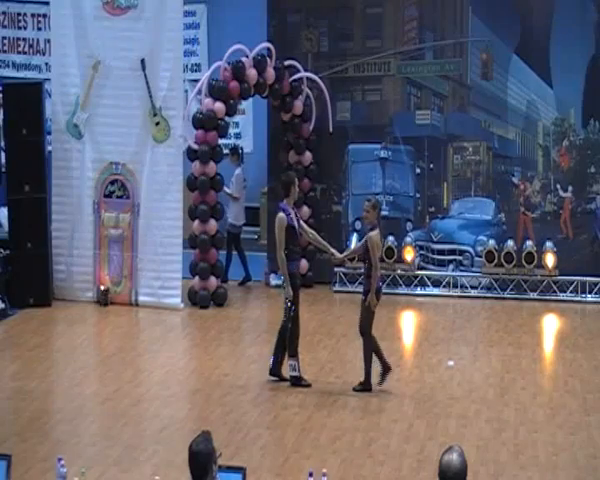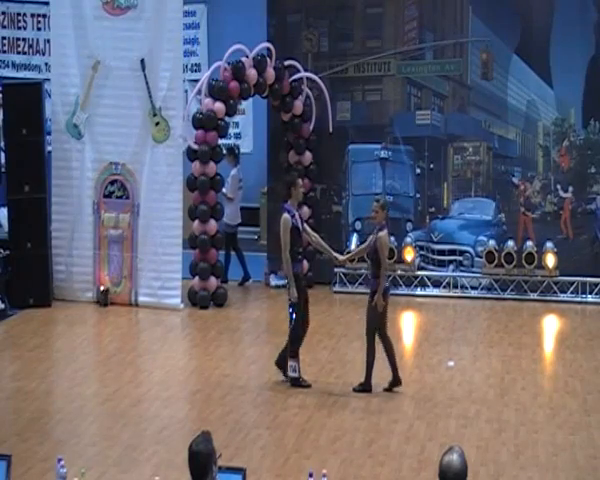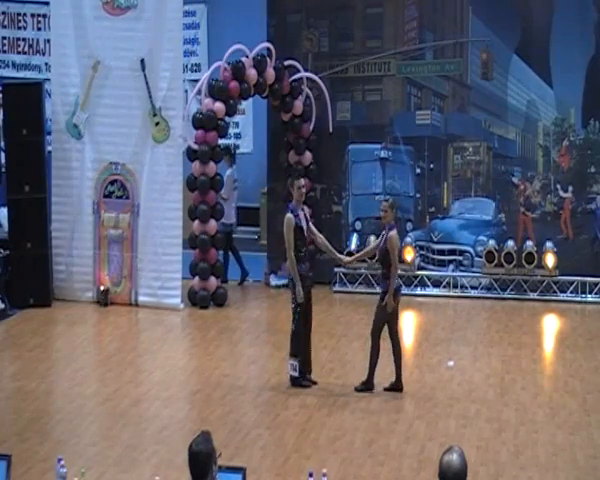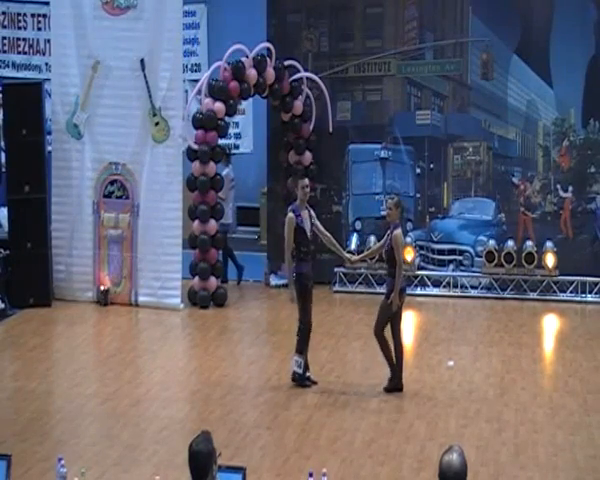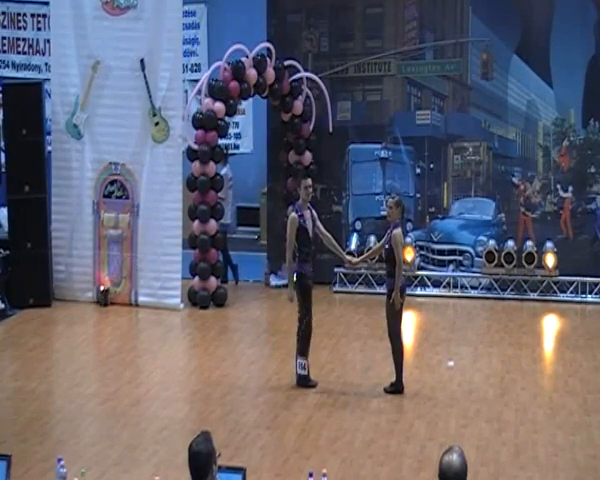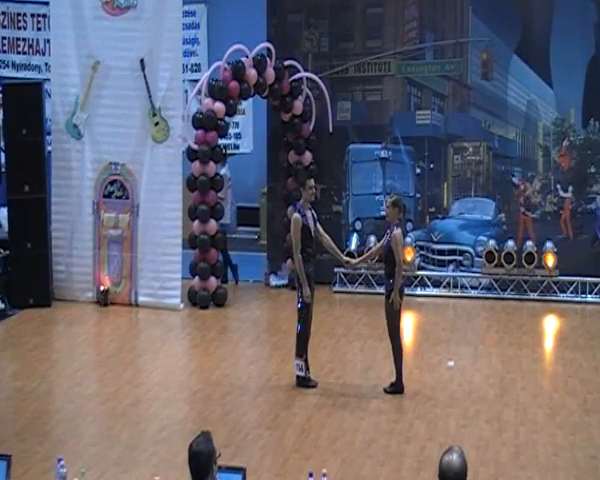
dt=0.3s
person 1, frame 1
left shoulder: (293, 212)
right shoulder: (282, 216)
left elbow: (310, 234)
right elbow: (280, 253)
left wrist: (330, 250)
right wrist: (287, 285)
left hip: (295, 272)
right hip: (289, 273)
left knee: (288, 321)
right knee: (293, 323)
left ankle: (276, 367)
right ankle: (294, 374)
person 1, frame 2
left shoulder: (297, 213)
right shoulder: (287, 217)
left elbow: (312, 237)
right elbow: (285, 254)
left wrist: (332, 254)
right wrist: (291, 286)
left hip: (300, 272)
right hip: (293, 274)
left knee: (303, 322)
right knee: (296, 323)
left ankle: (283, 360)
right ankle: (294, 374)
person 1, frame 3
left shoulder: (304, 212)
right shoulder: (290, 217)
left elbow: (318, 238)
right elbow: (290, 254)
left wrist: (337, 256)
right wrist: (297, 285)
left hip: (307, 271)
right hip: (297, 273)
left knee: (307, 323)
right knee: (299, 324)
left ankle: (304, 370)
right ankle: (295, 374)
person 1, frame 4
left shoulder: (310, 212)
right shoulder: (292, 217)
left elbow: (325, 236)
right elbow: (287, 253)
left wrist: (344, 254)
right wrist: (291, 286)
left hip: (309, 270)
right hip: (299, 271)
left knee: (306, 321)
right knee: (305, 322)
left ankle: (303, 370)
right ankle: (297, 371)
person 1, frame 5
left shoulder: (312, 212)
right shoulder: (295, 216)
left elbow: (325, 236)
right elbow: (289, 253)
left wrist: (344, 256)
right wrist: (291, 285)
left hip: (309, 270)
right hip: (300, 272)
left knee: (306, 321)
right knee: (305, 322)
left ankle: (303, 371)
right ankle: (301, 374)
person 1, frame 6
left shoulder: (311, 212)
right shoulder: (297, 217)
left elbow: (324, 238)
right elbow: (296, 254)
left wrist: (342, 258)
right wrist: (304, 285)
left hip: (311, 269)
right hip: (303, 272)
left knee: (307, 322)
right knee: (304, 322)
left ankle: (304, 370)
right ankle: (301, 374)
person 2, frame 1
left shoulder: (373, 235)
right shoulder: (371, 233)
left elbow: (375, 266)
right elbow: (359, 248)
left wrist: (372, 294)
right wrist: (342, 256)
left hip: (372, 288)
right hip: (370, 286)
left knee: (366, 333)
right knee: (365, 331)
left ankle: (367, 382)
right ankle: (385, 365)
person 2, frame 2
left shoulder: (382, 235)
right shoulder: (377, 233)
left elbow: (384, 267)
right elbow: (363, 249)
left wrist: (379, 294)
right wrist: (345, 258)
left hip: (379, 289)
right hip: (377, 288)
left knee: (370, 335)
right knee: (382, 333)
left ankle: (367, 382)
right ankle: (395, 377)
person 2, frame 3
left shoulder: (392, 235)
right shoulder: (385, 233)
left elbow: (395, 266)
right elbow: (372, 249)
left wrist: (390, 295)
right wrist: (351, 259)
left hip: (390, 289)
right hip: (389, 288)
left knee: (375, 334)
right knee: (393, 335)
left ankle: (369, 380)
right ankle: (398, 381)
person 2, frame 4
left shoulder: (397, 233)
right shoulder: (391, 232)
left elbow: (400, 265)
right elbow: (377, 249)
left wrist: (395, 293)
right wrist: (357, 258)
left hip: (396, 288)
right hip: (393, 287)
left knee: (378, 330)
right knee: (396, 334)
left ankle: (394, 374)
right ankle: (397, 380)
person 2, frame 5
left shoulder: (397, 232)
right shoulder: (391, 230)
left elbow: (400, 263)
right elbow: (378, 249)
left wrist: (397, 291)
right wrist: (358, 260)
left hip: (396, 287)
right hip: (392, 285)
left knee: (394, 335)
right knee: (394, 334)
left ankle: (398, 383)
right ankle: (398, 380)
person 2, frame 6
left shoulder: (396, 232)
right shoulder: (390, 230)
left elbow: (400, 264)
right elbow: (377, 250)
left wrist: (396, 291)
right wrist: (357, 261)
left hip: (394, 287)
right hip: (390, 285)
left knee: (394, 334)
right knee: (393, 334)
left ankle: (398, 383)
right ankle: (398, 380)
person 3, frame 1
left shoulder: (237, 173)
right shoulder: (239, 172)
left elbow: (236, 196)
left wrist: (224, 189)
right wrist: (227, 189)
left hip: (235, 217)
right hip: (237, 216)
left knee: (229, 246)
right knee: (237, 246)
left ankle: (225, 275)
right ankle: (247, 274)
person 3, frame 2
left shoulder: (233, 174)
right shoulder: (237, 172)
left elbow: (230, 197)
right wrist: (223, 189)
left hip: (230, 216)
right hip: (234, 216)
left knee: (228, 247)
right knee: (234, 246)
left ankle: (225, 276)
right ankle: (246, 273)
person 3, frame 3
left shoulder: (228, 174)
right shoulder: (233, 172)
left elbow: (225, 196)
right wrist: (219, 190)
left hip: (226, 216)
right hip: (230, 215)
left knee: (226, 246)
right knee: (230, 245)
left ankle: (224, 276)
right ankle: (243, 271)
person 3, frame 4
left shoulder: (225, 173)
right shoulder: (230, 171)
left elbow: (222, 196)
left hip: (224, 216)
right hip: (227, 215)
left knee: (224, 246)
right knee: (225, 246)
left ankle: (224, 276)
right ankle: (238, 267)
person 3, frame 5
left shoulder: (224, 173)
right shoulder: (227, 170)
left elbow: (222, 196)
left hip: (223, 216)
right hip: (226, 215)
left knee: (223, 246)
right knee: (223, 246)
right ankle: (225, 275)
person 3, frame 6
left shoulder: (223, 173)
right shoulder: (225, 170)
left elbow: (221, 196)
left hip: (223, 216)
right hip: (225, 216)
left knee: (222, 247)
right knee: (223, 246)
